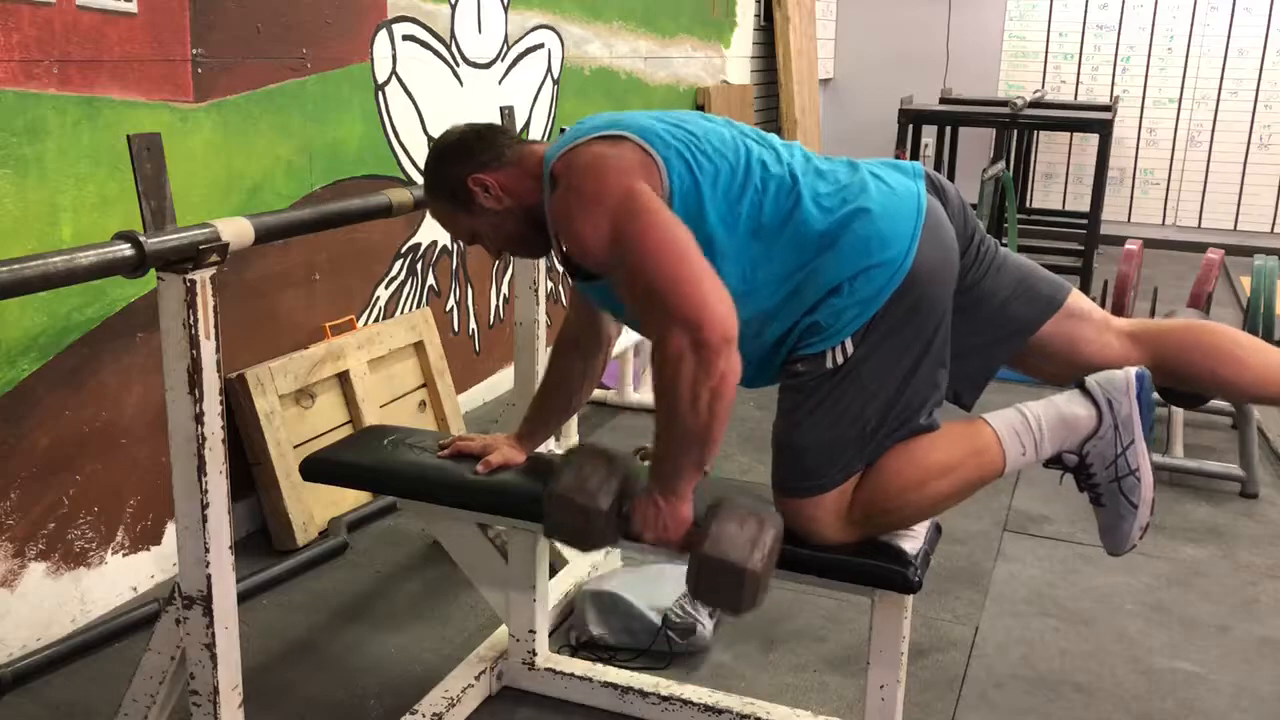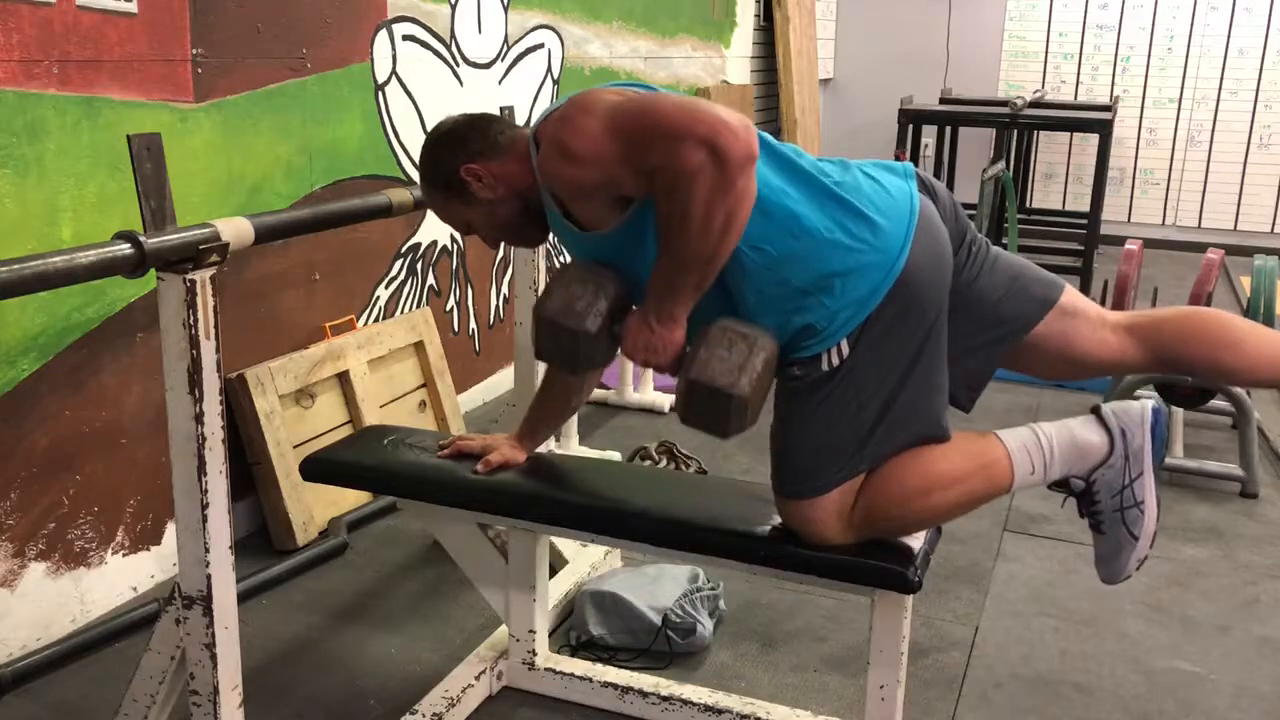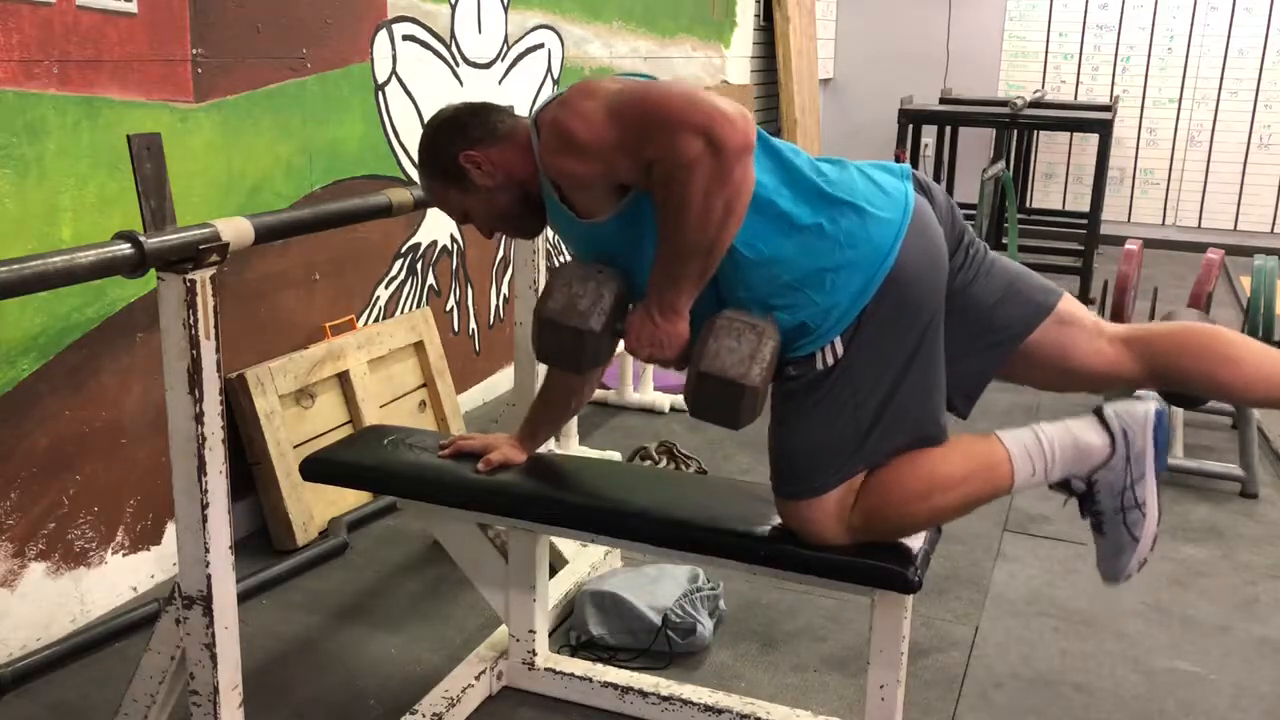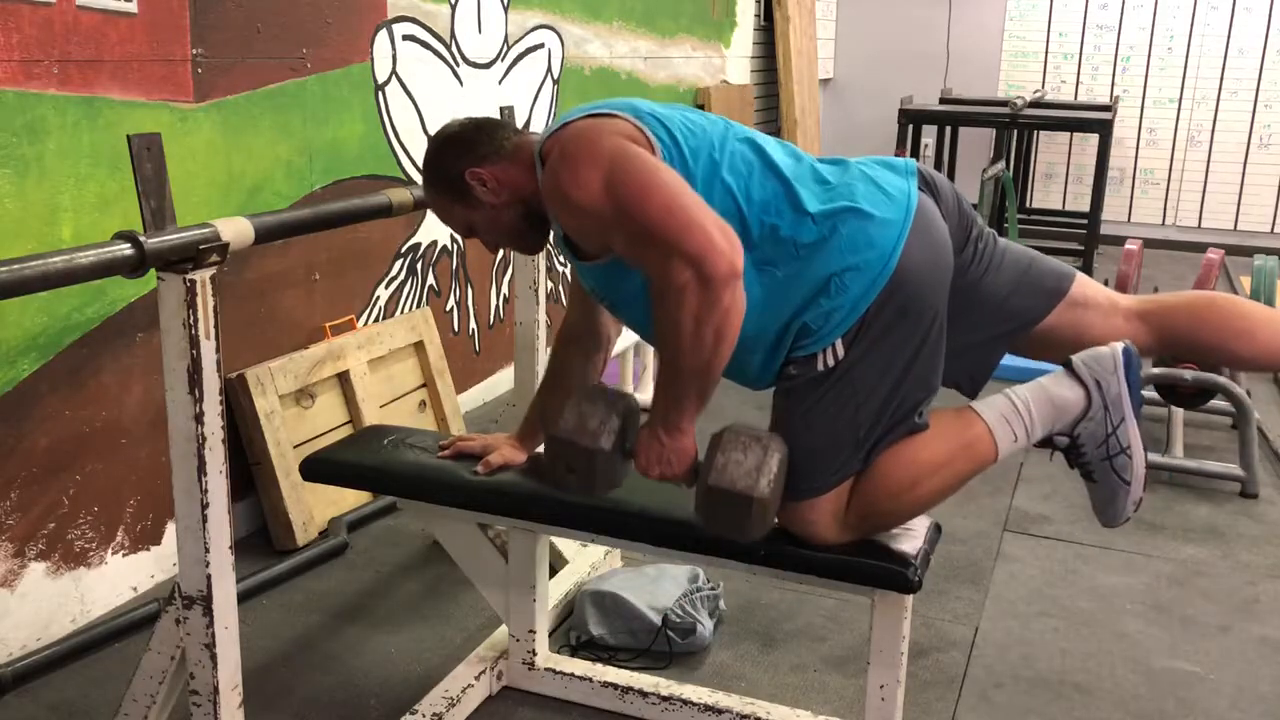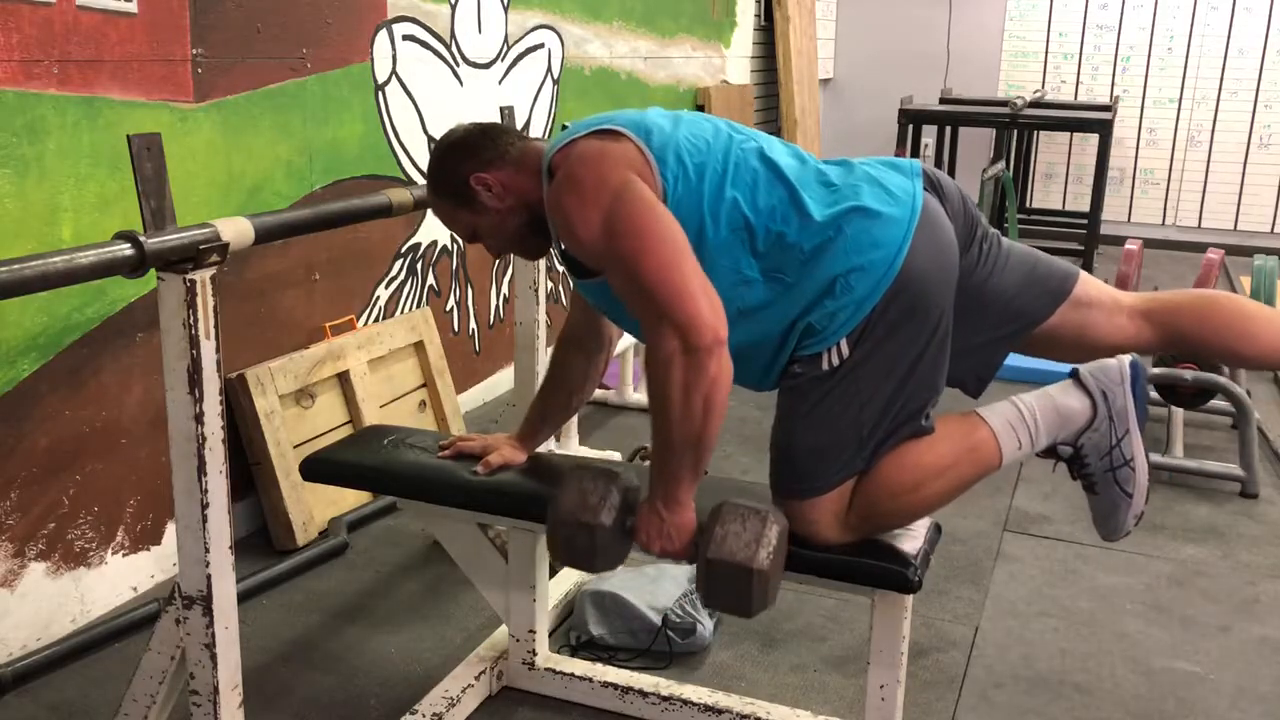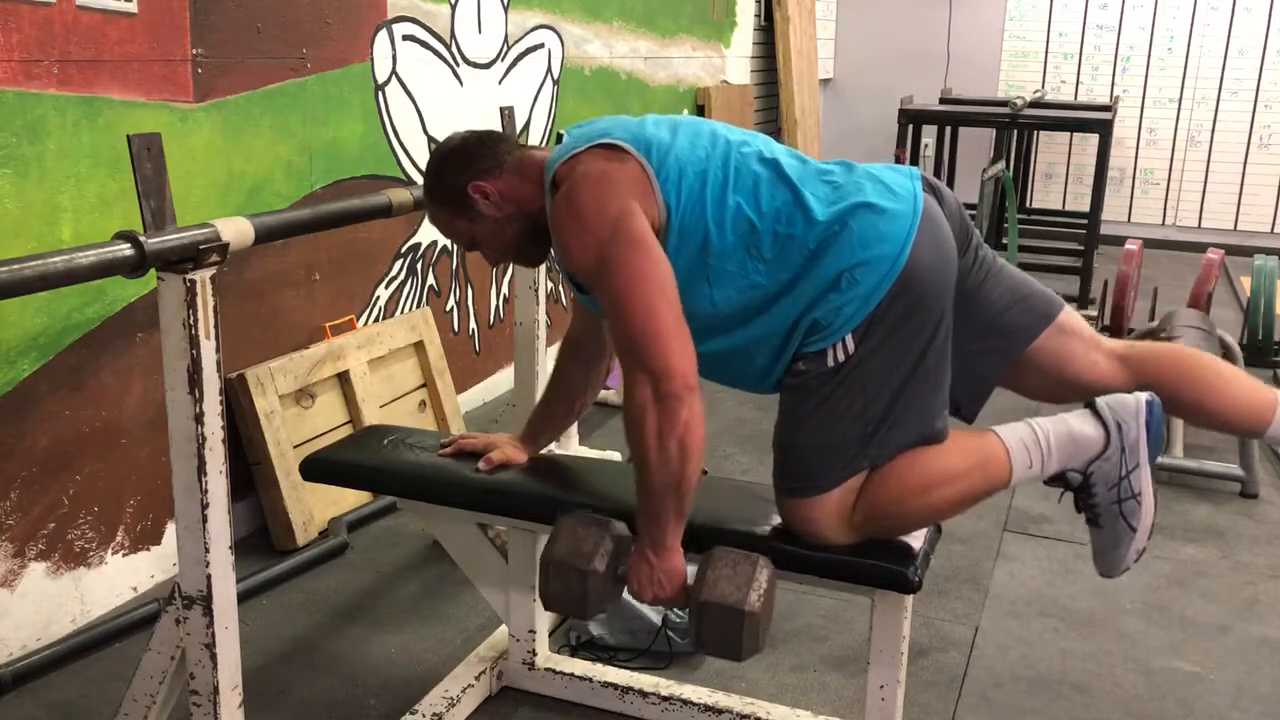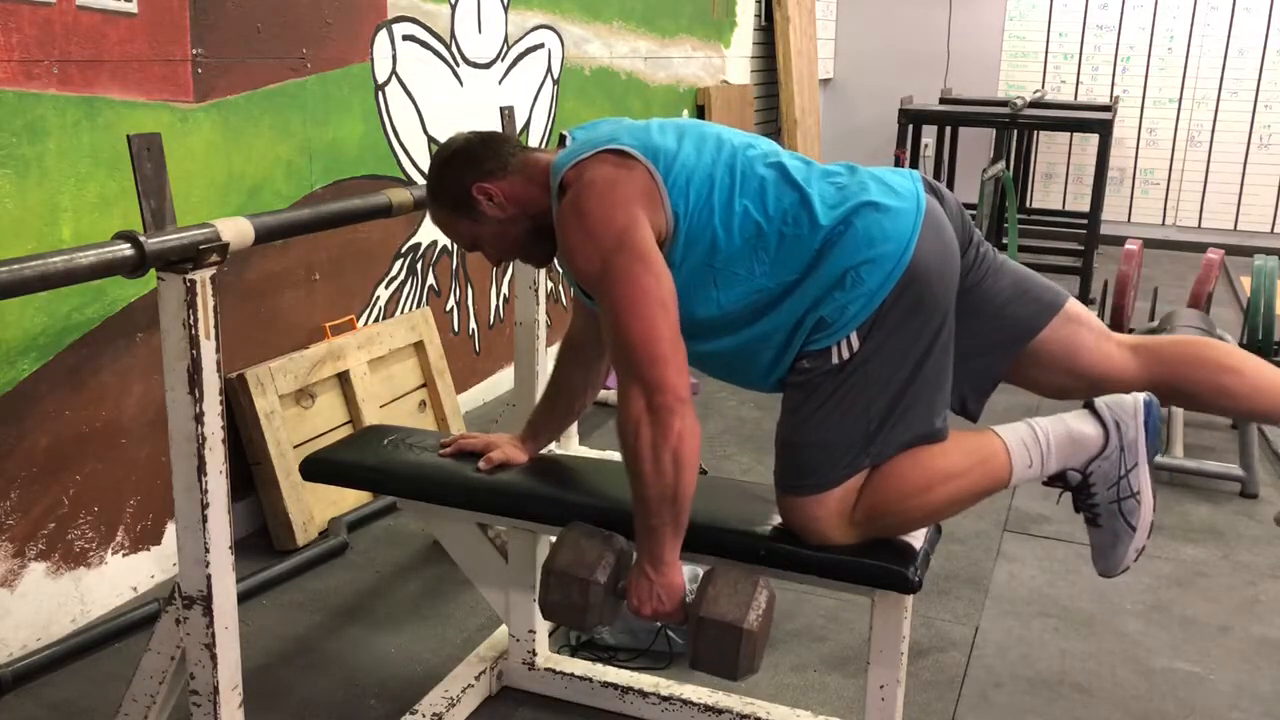
dt=0.4s
person 1, frame 1
left shoulder: (588, 195)
right shoulder: (593, 163)
left elbow: (705, 337)
right elbow: (590, 329)
left wrist: (671, 493)
right wrist: (523, 440)
left hip: (871, 274)
right hip: (910, 212)
left knee: (822, 517)
right knee: (1117, 345)
left ankle: (1070, 423)
person 1, frame 2
left shoulder: (571, 147)
right shoulder: (583, 194)
left elbow: (723, 148)
left wrist: (667, 311)
right wrist: (524, 440)
left hip: (859, 277)
right hip: (901, 220)
left knee: (822, 517)
right knee: (1124, 339)
left ankle: (1081, 447)
person 1, frame 3
left shoulder: (570, 133)
right shoulder: (581, 190)
left elbow: (720, 133)
left wrist: (671, 300)
right wrist: (524, 438)
left hip: (854, 278)
right hip: (897, 223)
left knee: (823, 518)
right knee: (1116, 350)
left ankle: (1085, 449)
person 1, frame 4
left shoulder: (578, 173)
right shoulder: (589, 197)
left elbow: (711, 265)
right elbow: (587, 332)
left wrist: (672, 424)
right wrist: (524, 439)
left hip: (861, 275)
right hip: (903, 213)
left knee: (819, 517)
right knee: (1135, 321)
left ankle: (1058, 406)
person 1, frame 5
left shoulder: (583, 193)
right shoulder: (599, 165)
left elbow: (697, 337)
right elbow: (589, 332)
left wrist: (671, 499)
right wrist: (524, 439)
left hip: (867, 273)
right hip: (908, 211)
left knee: (820, 517)
right knee: (1136, 320)
left ankle: (1062, 414)
person 1, frame 6
left shoulder: (586, 206)
right shoulder: (594, 172)
left elbow: (667, 383)
right elbow: (594, 335)
left wrist: (658, 545)
right wrist: (528, 440)
left hip: (866, 273)
right hip: (905, 221)
left knee: (821, 516)
right knee: (1108, 362)
left ankle: (1077, 445)
person 1, frame 7
left shoulder: (593, 211)
right shoulder: (596, 173)
left elbow: (658, 395)
right elbow: (594, 337)
left wrist: (657, 560)
right wrist: (527, 441)
left hip: (870, 275)
right hip: (908, 222)
left knee: (822, 516)
right knee: (1116, 358)
left ankle: (1074, 442)
